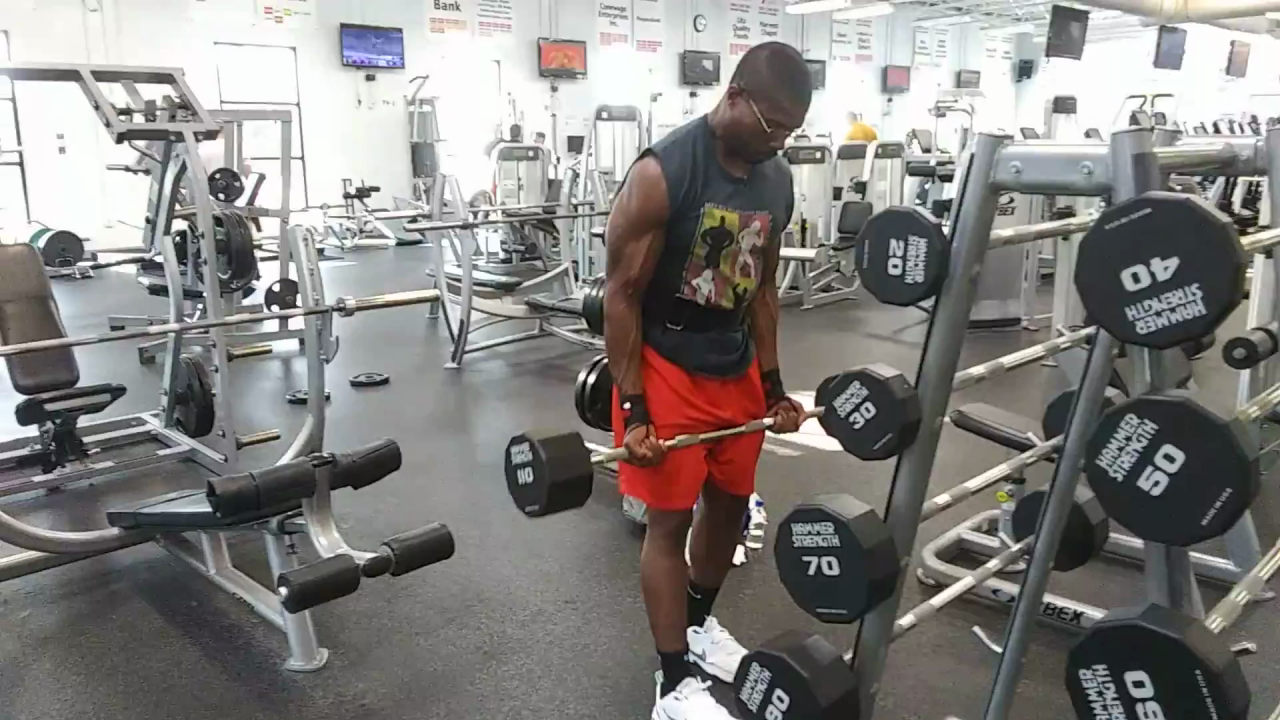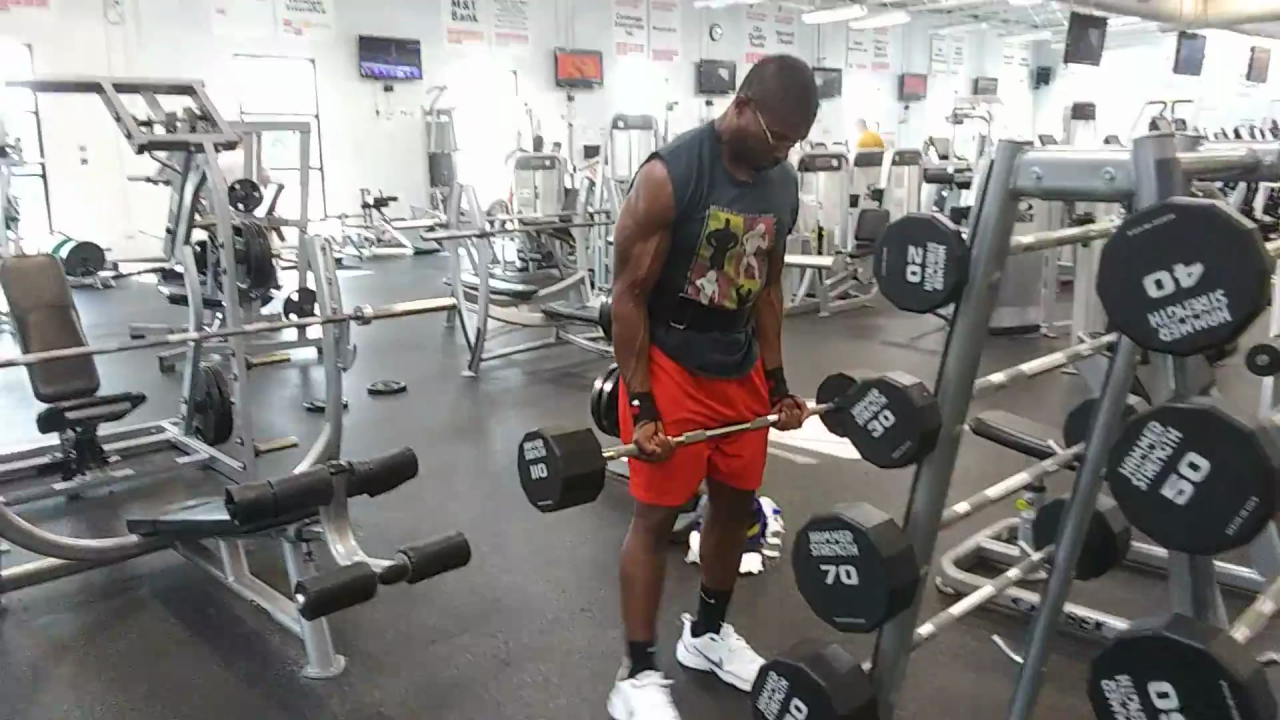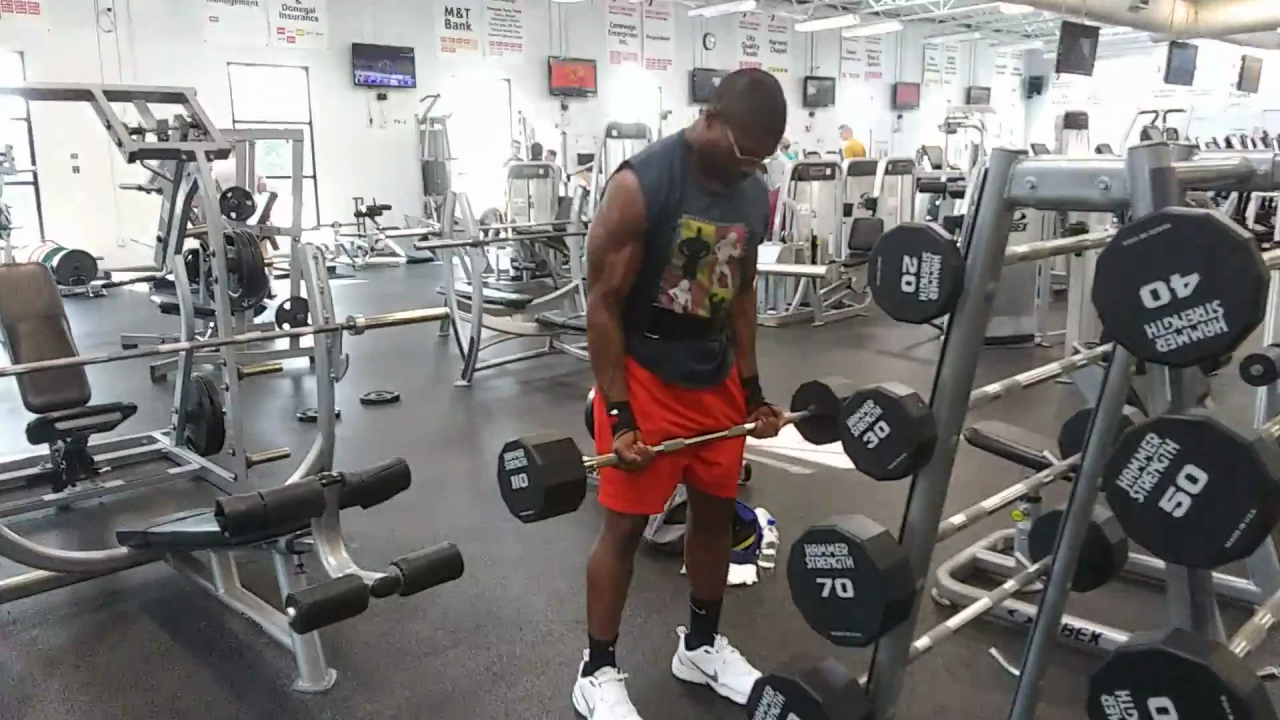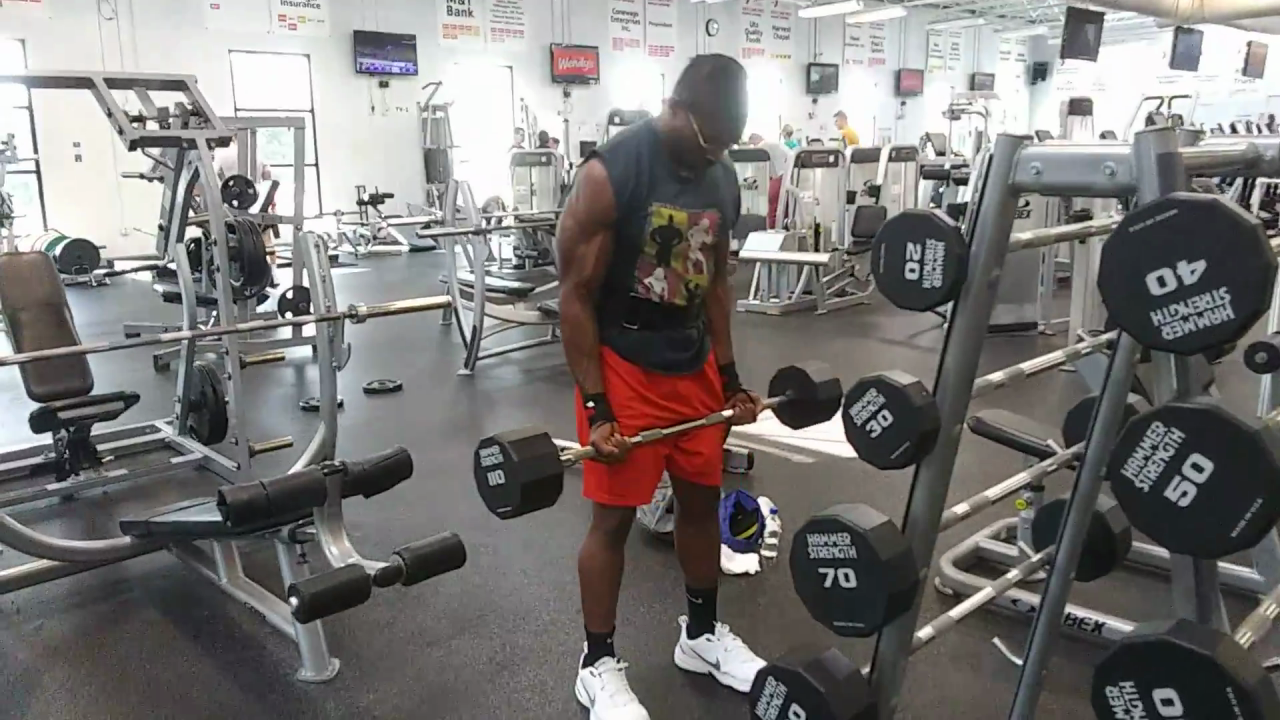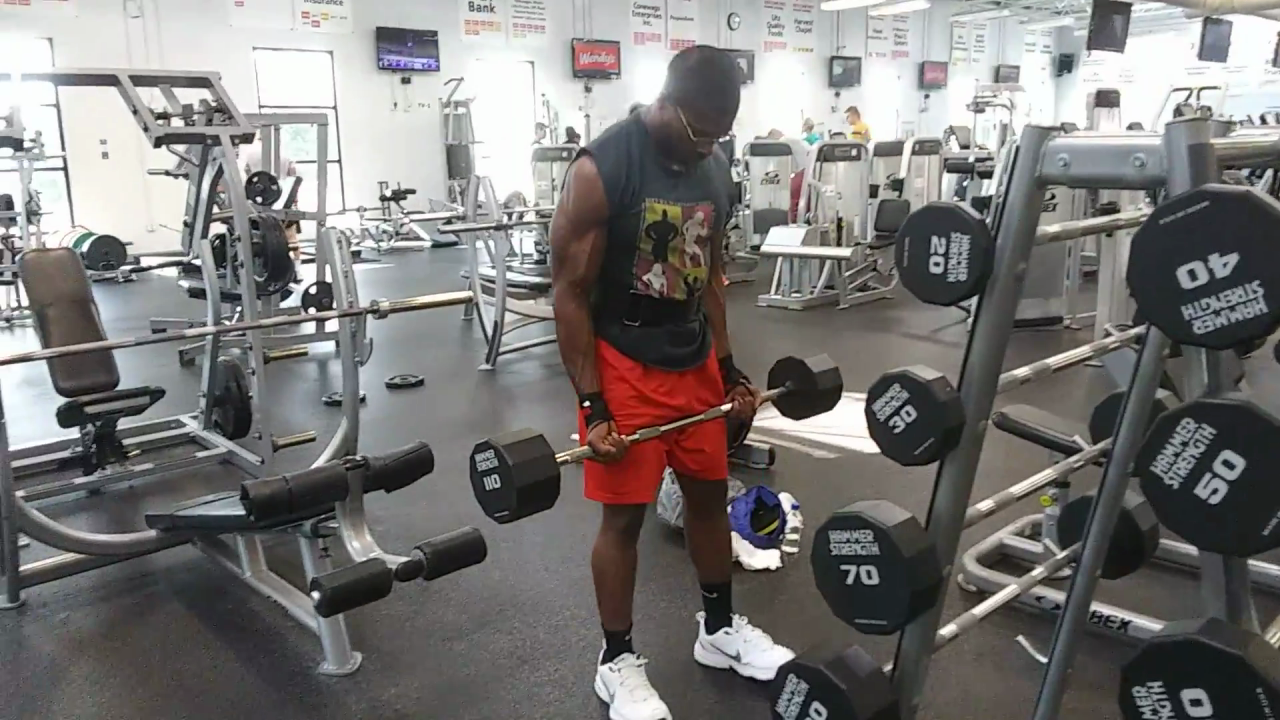
dt=0.2s
person 1, frame 1
left shoulder: (777, 180)
right shoulder: (660, 173)
right elbow: (621, 295)
left wrist: (772, 383)
right wrist: (631, 409)
left hip: (736, 370)
right hip: (667, 369)
left knee: (729, 506)
right knee: (668, 520)
left ankle: (695, 623)
person 1, frame 2
left shoulder: (782, 183)
right shoulder: (669, 175)
right elbow: (629, 294)
left wrist: (776, 381)
right wrist: (640, 404)
left hip: (739, 372)
right hip: (670, 367)
left knee: (736, 503)
right knee: (655, 518)
left ankle: (707, 632)
person 1, frame 3
left shoulder: (754, 193)
right shoulder: (639, 184)
right elbow: (603, 304)
left wrist: (751, 389)
right wrist: (619, 415)
left hip: (715, 380)
right hip: (644, 378)
left knee: (716, 511)
right knee: (625, 526)
left ankle: (700, 645)
person 1, frame 4
left shoulder: (722, 180)
right shoulder: (608, 173)
right elbow: (575, 296)
left wrist: (728, 377)
right wrist: (595, 406)
left hip: (693, 367)
right hip: (624, 369)
left knee: (702, 499)
right knee: (614, 516)
left ankle: (701, 635)
right ankle: (597, 665)
person 1, frame 5
left shoulder: (716, 170)
right shoulder: (600, 170)
right elbow: (570, 294)
left wrist: (728, 369)
right wrist: (592, 407)
left hip: (694, 361)
right hip: (624, 367)
left knee: (710, 493)
right knee: (624, 514)
left ankle: (720, 629)
right ankle: (617, 661)
